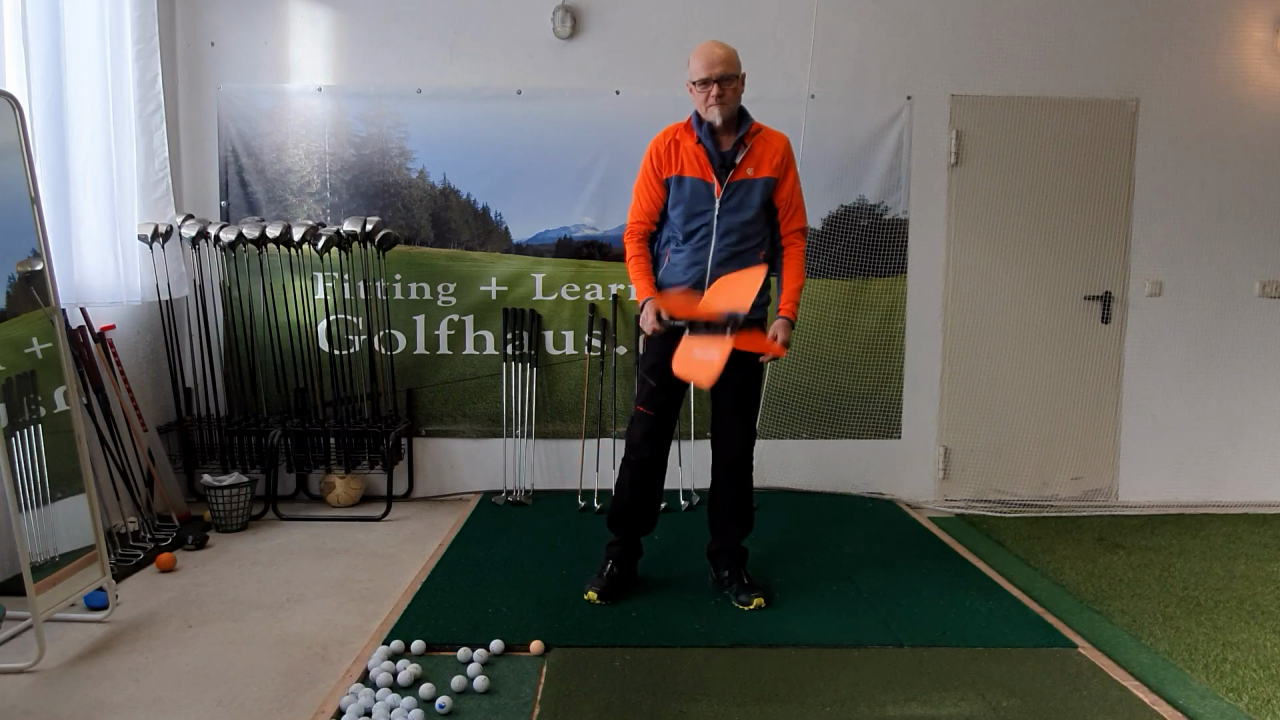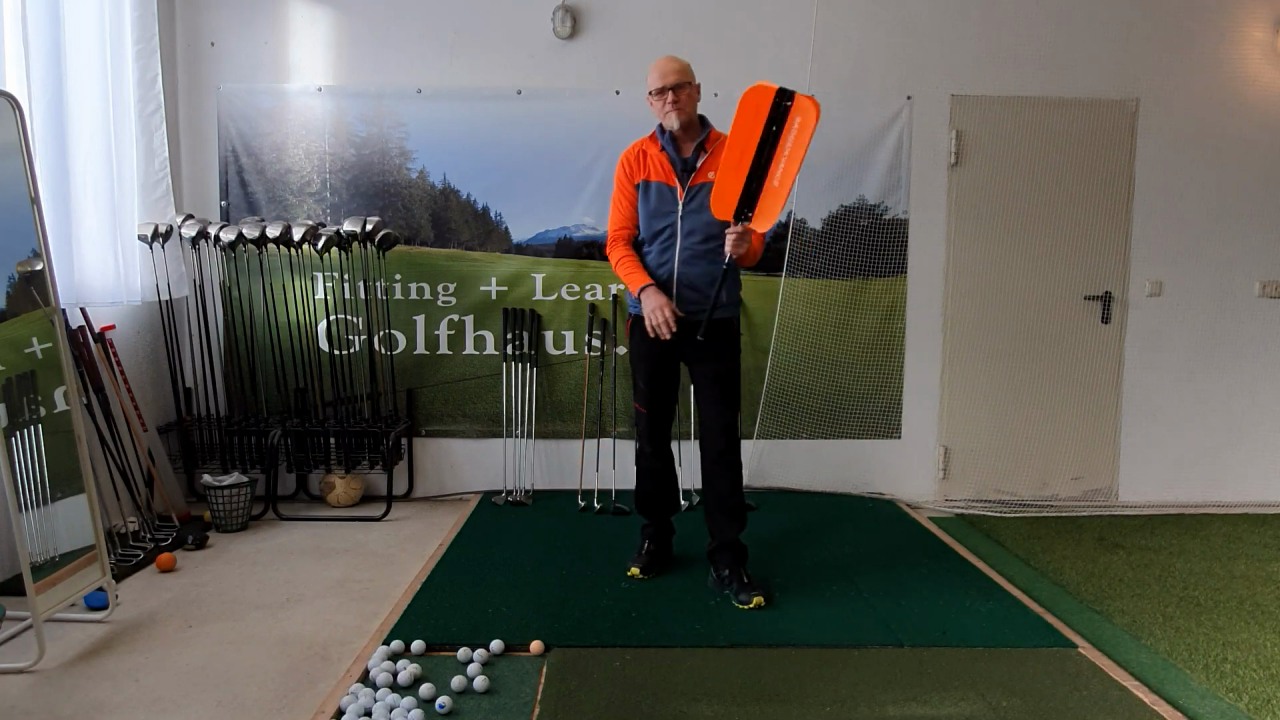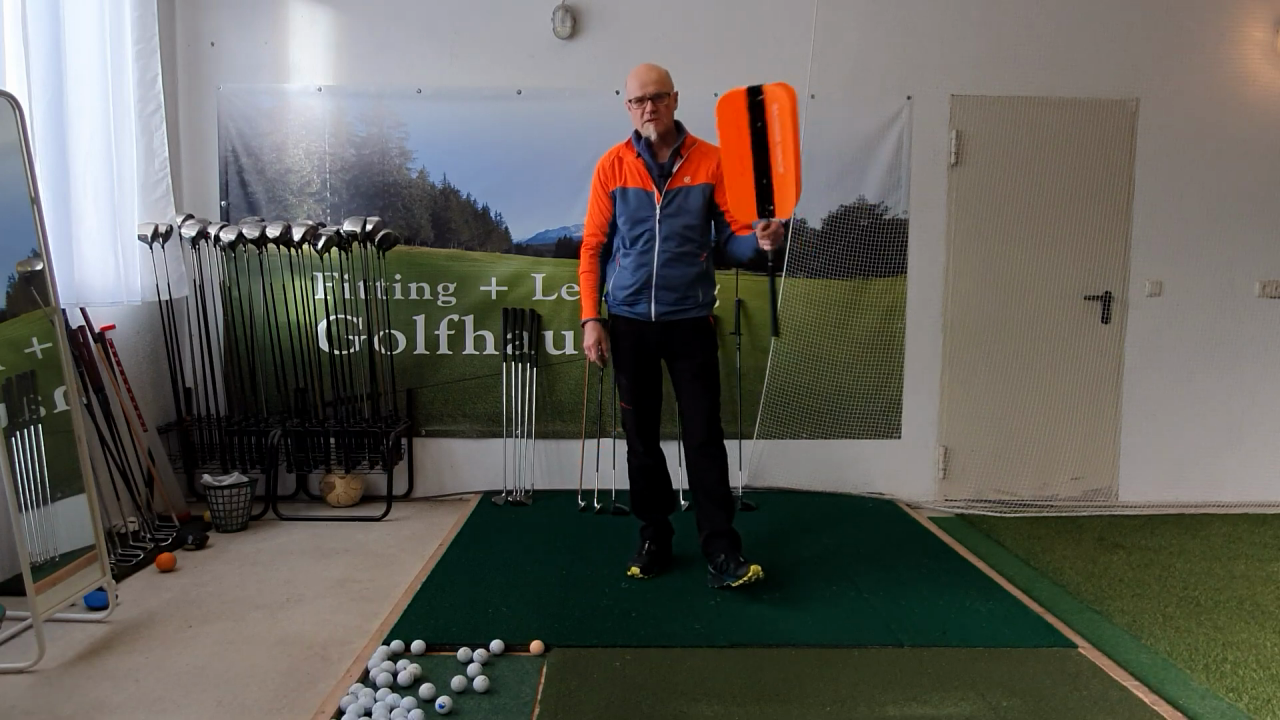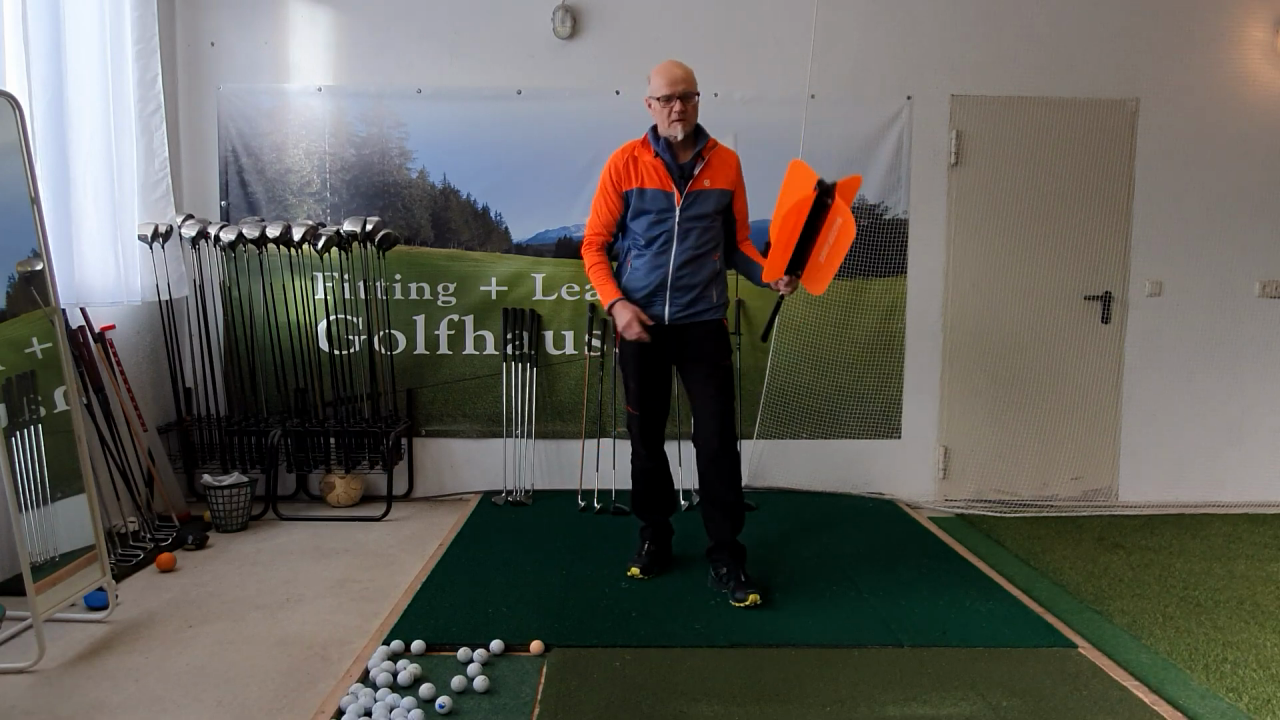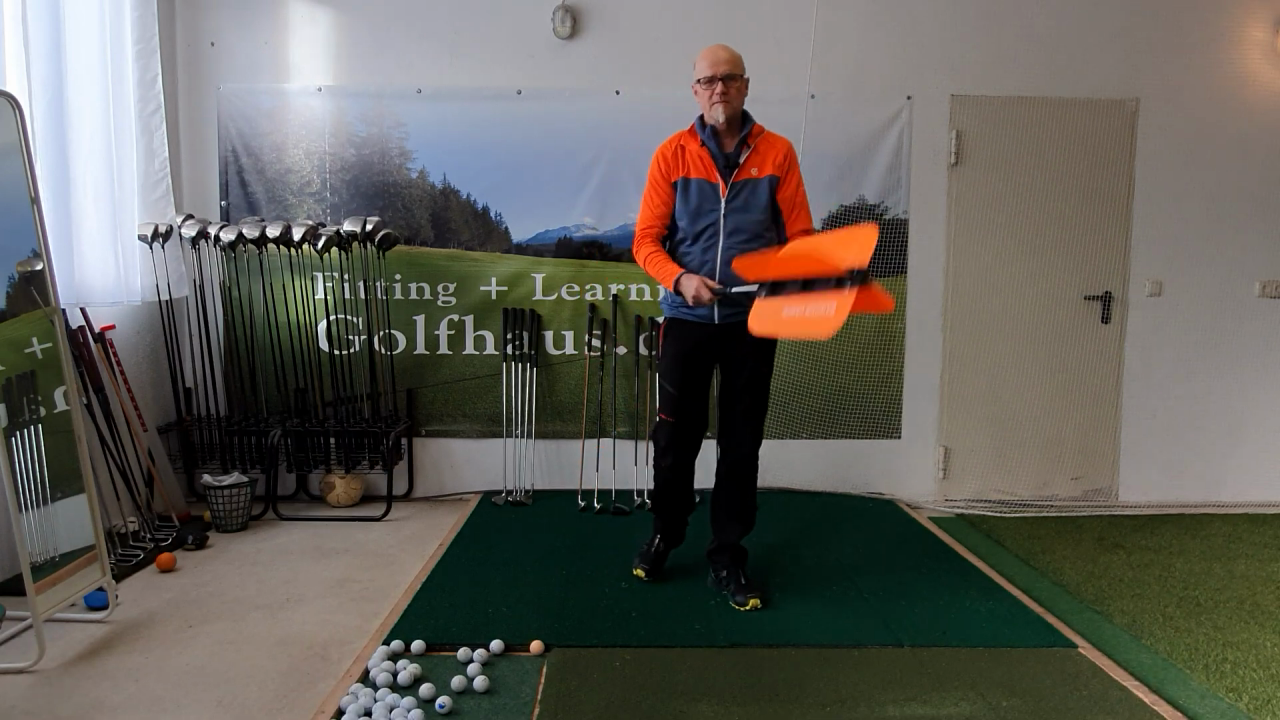
dt=0.7s
person 1, frame 1
left shoulder: (774, 149)
right shoulder: (665, 147)
left elbow: (792, 237)
right elbow: (638, 233)
left wrist: (786, 313)
right wrist: (647, 298)
left hip: (742, 324)
right hip: (672, 320)
left knee: (735, 446)
right knee: (646, 438)
left ankle: (728, 562)
right ankle: (621, 555)
person 1, frame 2
right shoulder: (635, 159)
left elbow: (753, 247)
right elbow: (619, 240)
left wrist: (745, 246)
right wrist: (646, 292)
left hip: (714, 321)
right hip: (651, 321)
left knee: (721, 442)
right knee: (652, 435)
left ankle: (727, 560)
right ankle: (655, 537)
person 1, frame 3
left shoulder: (711, 160)
right shoulder: (612, 165)
left elbow: (732, 237)
right elbow: (594, 247)
left wrist: (759, 238)
right wrist: (591, 317)
left hip: (691, 320)
right hip: (629, 321)
left knee: (704, 435)
right knee: (641, 435)
left ankle: (721, 550)
right ankle: (654, 537)
person 1, frame 4
left shoulder: (726, 163)
right shoulder: (624, 163)
left elbow: (738, 243)
right elbow: (594, 245)
left wrist: (768, 274)
right wrist: (616, 303)
left hip: (705, 323)
right hip: (643, 325)
left knee: (717, 440)
right knee: (646, 436)
left ankle: (725, 558)
right ankle: (654, 537)
person 1, frame 5
left shoulder: (778, 152)
right shoulder: (671, 154)
left elbow: (800, 236)
right elbow: (646, 241)
right wrist: (681, 279)
left hip: (753, 323)
right hip: (687, 320)
left knee: (741, 443)
right knee: (675, 436)
left ankle: (728, 557)
right ankle: (665, 533)
